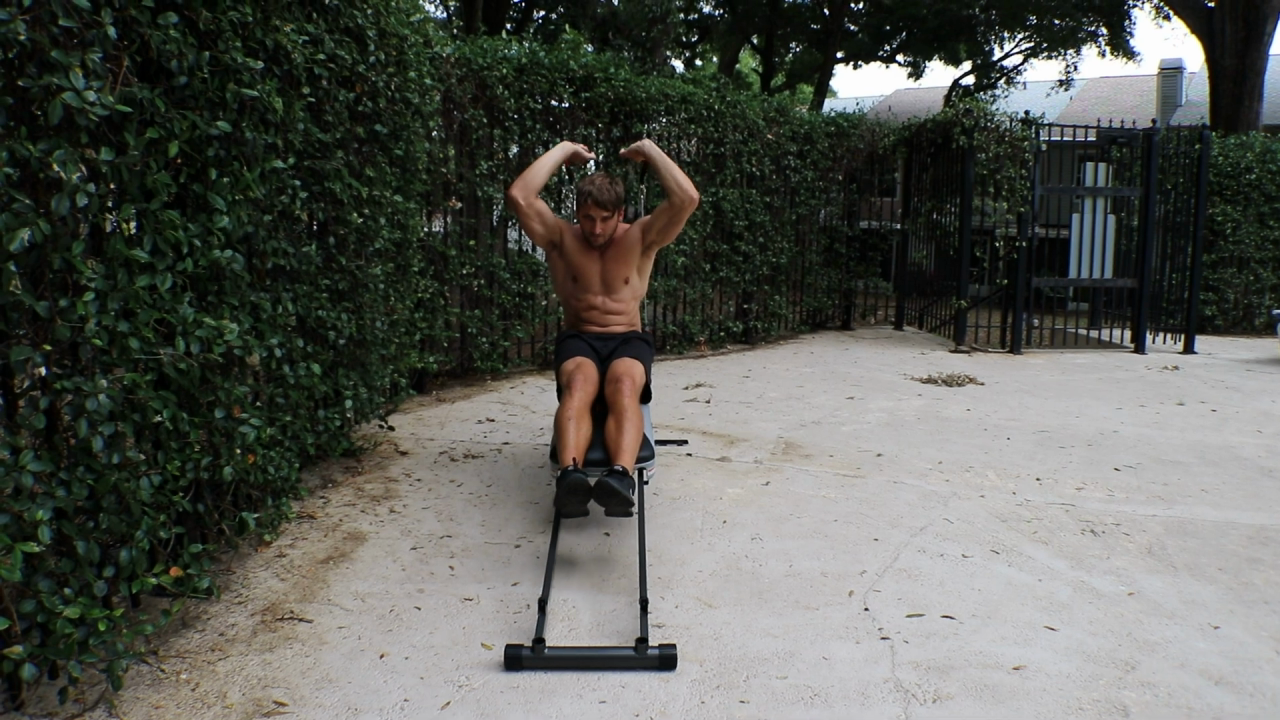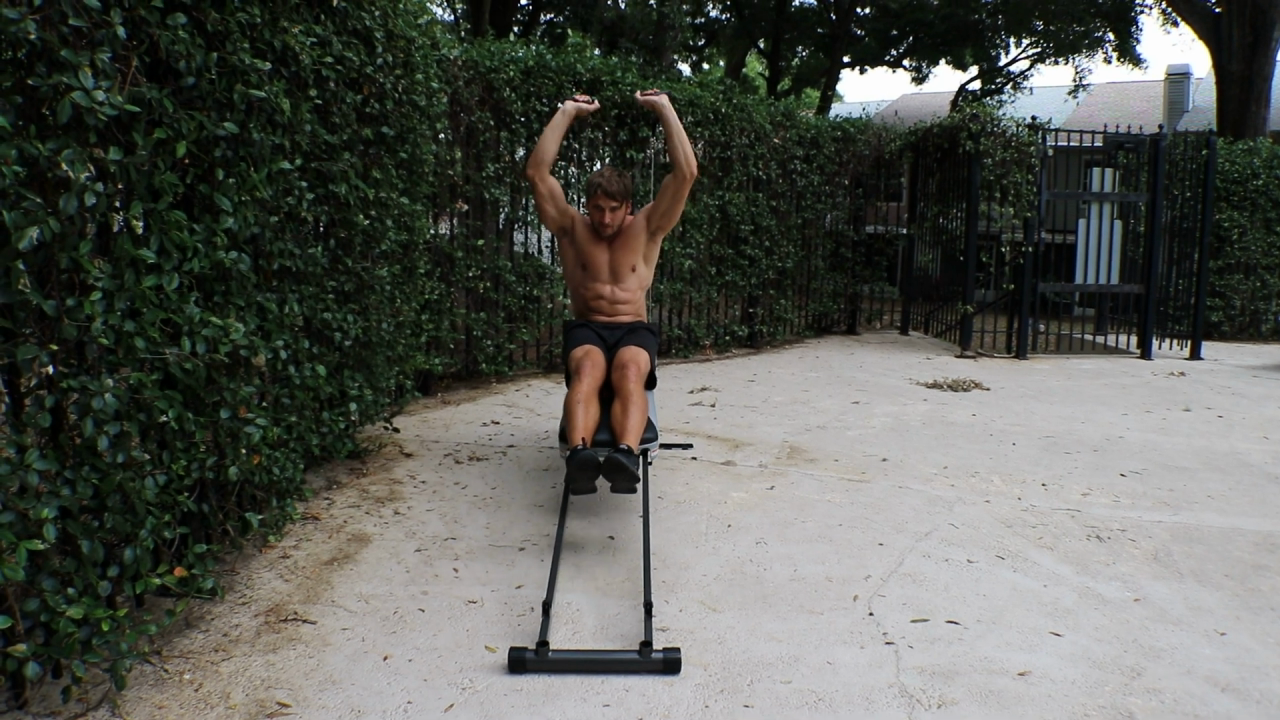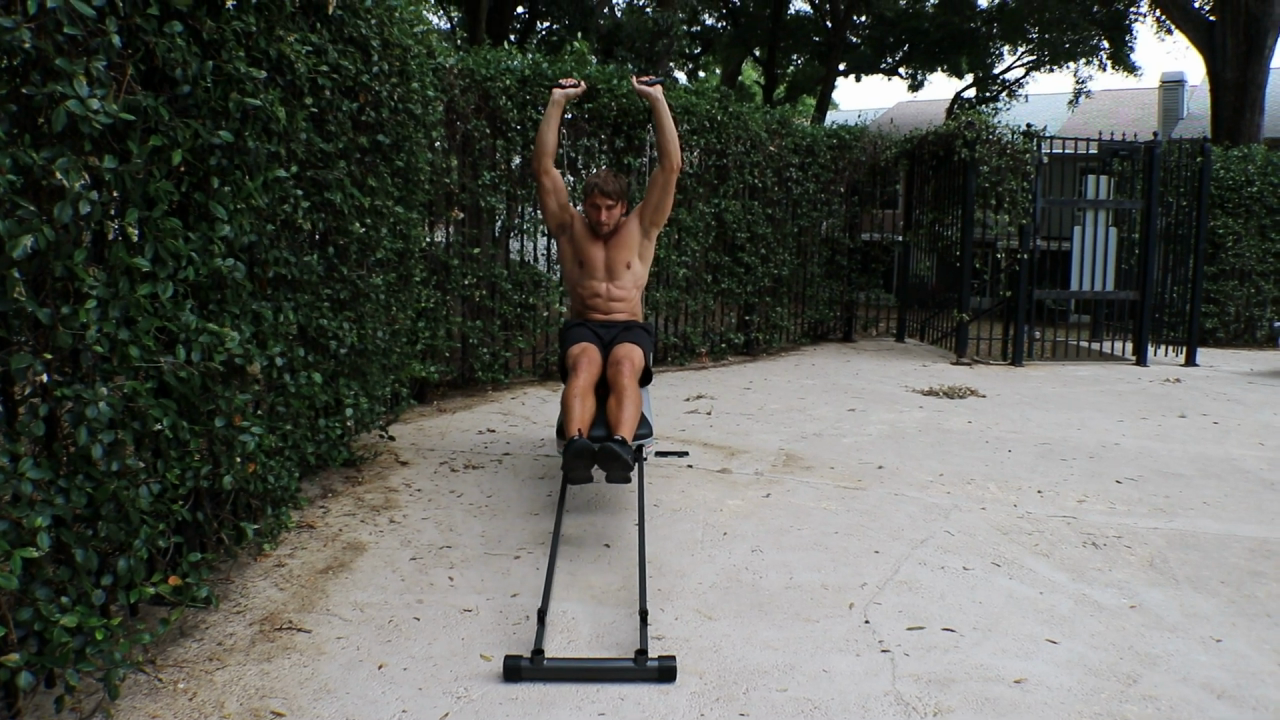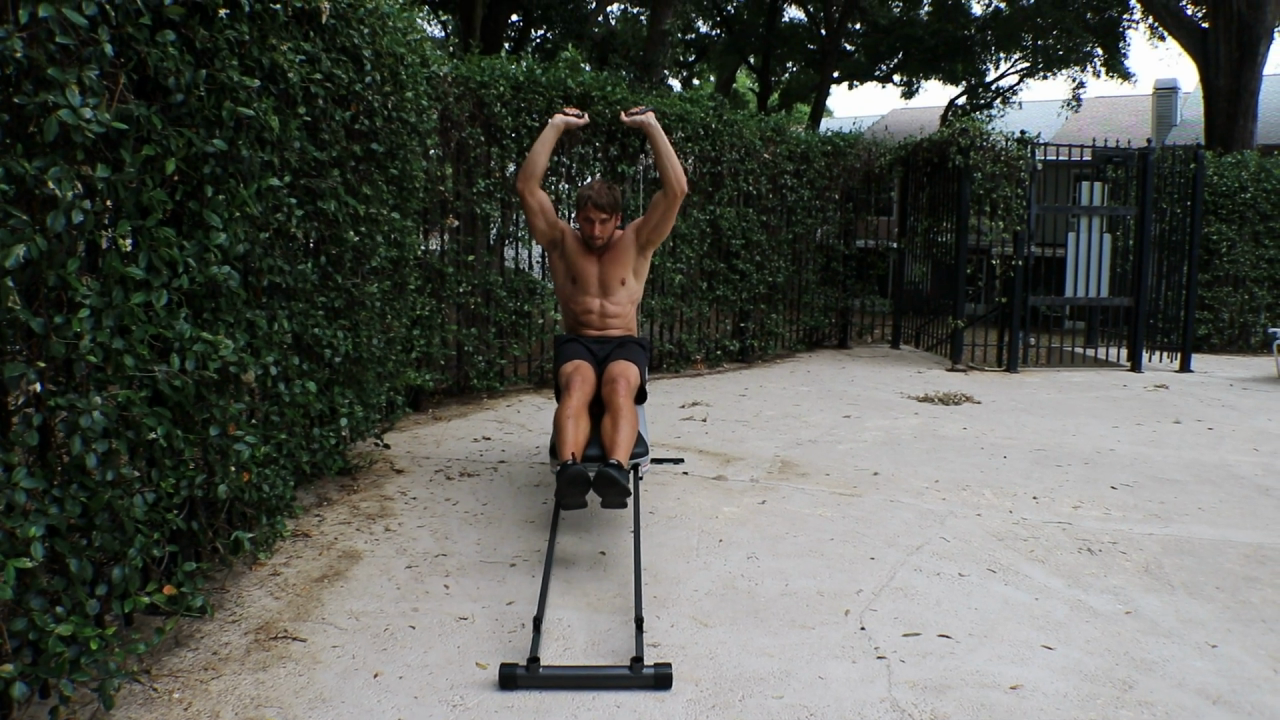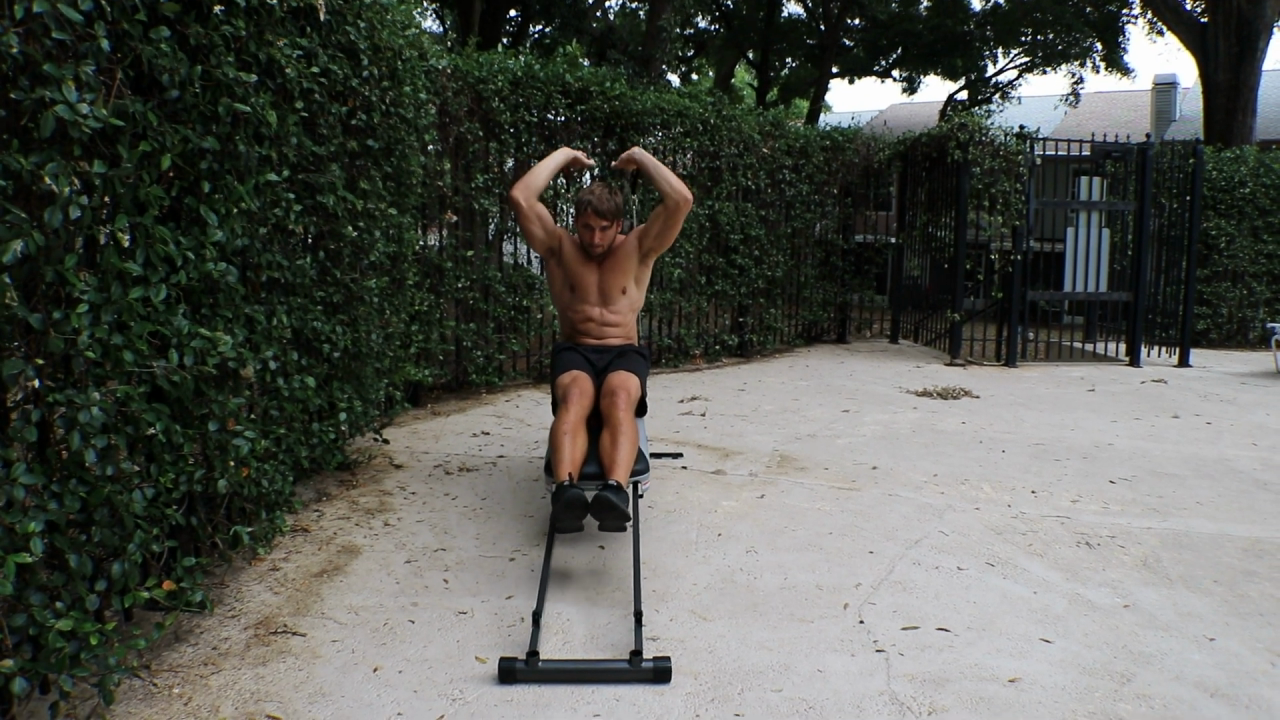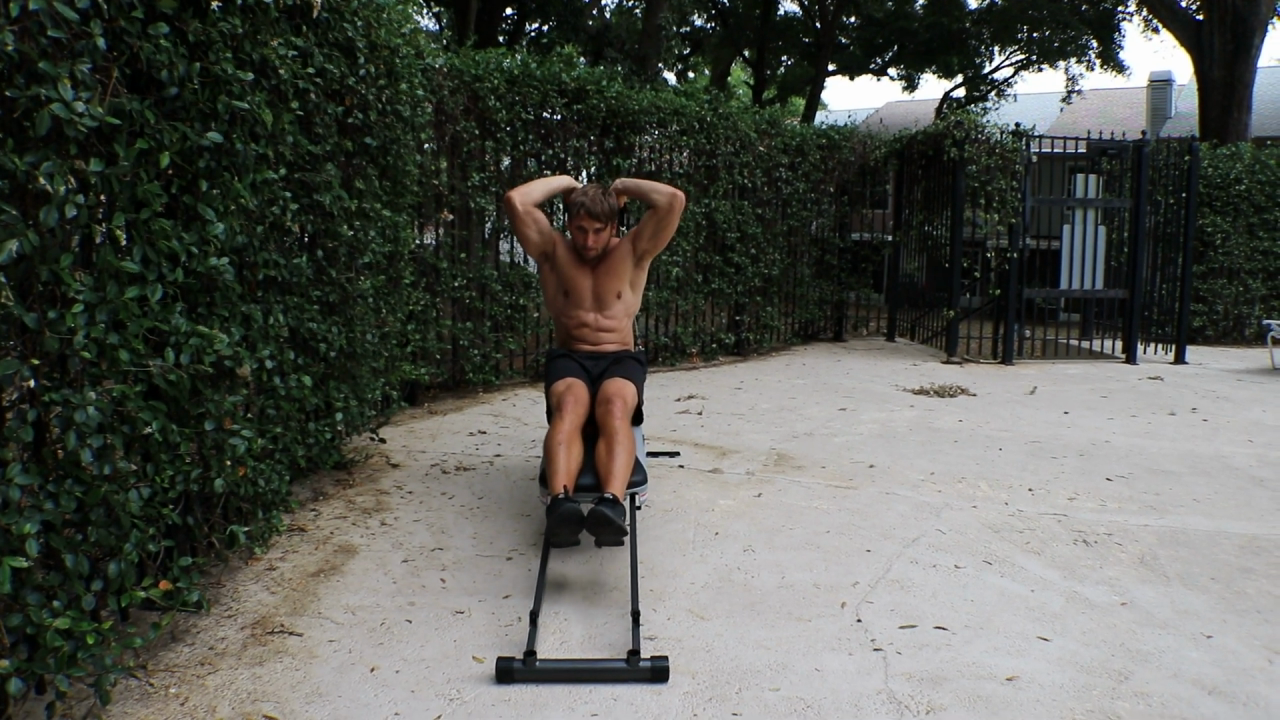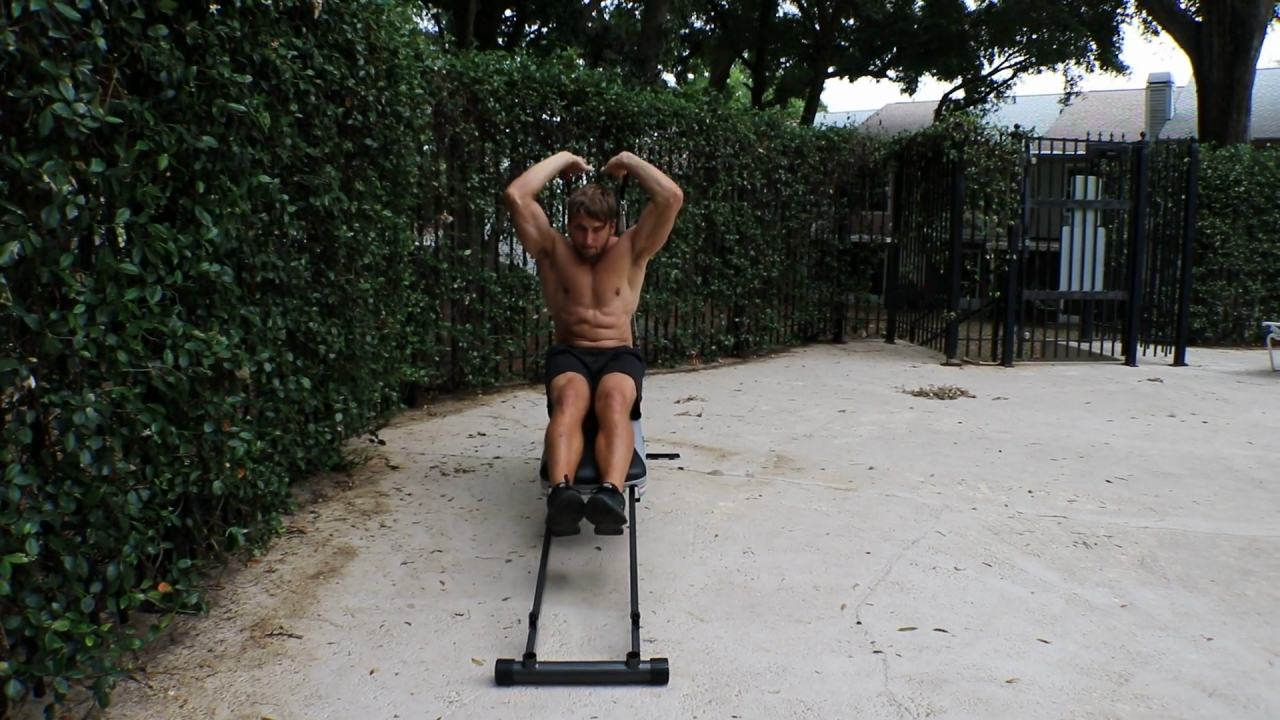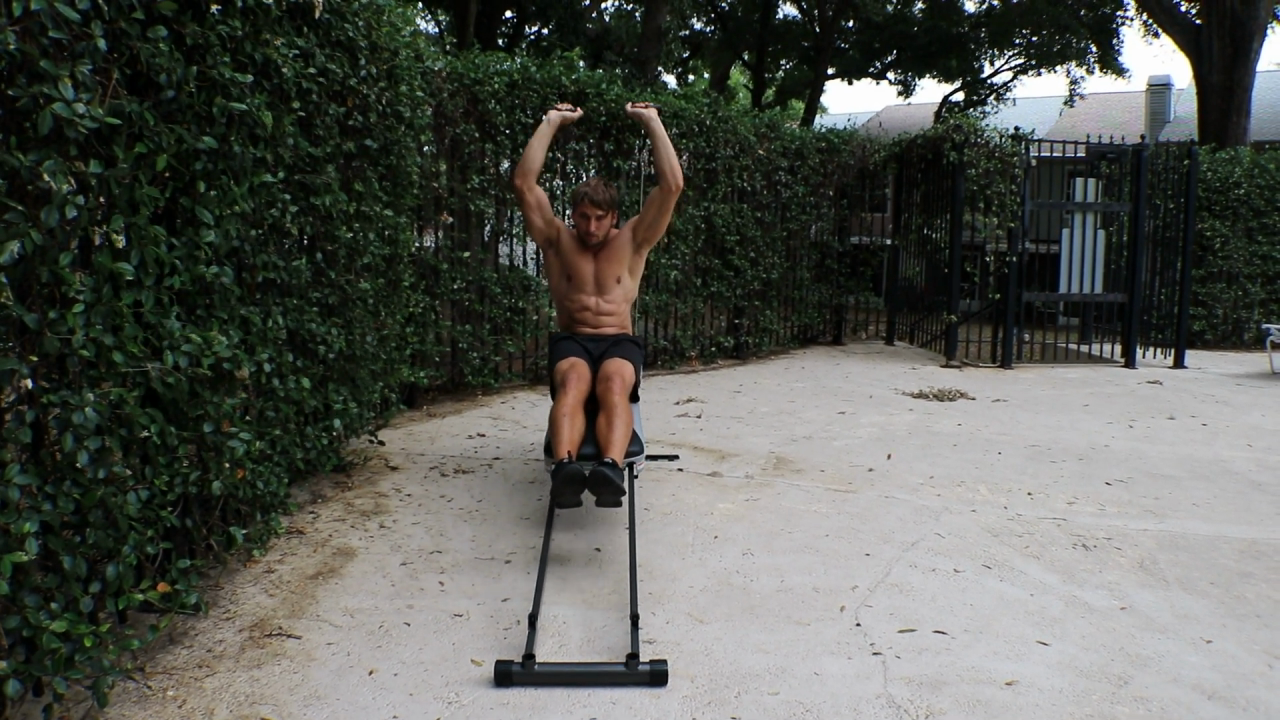
dt=0.4s
person 1, frame 1
left shoulder: (640, 238)
right shoulder: (561, 237)
left elbow: (688, 200)
right elbow: (518, 197)
left wrist: (650, 151)
right wrist: (563, 150)
left hip: (628, 339)
right hip: (578, 338)
left knee: (623, 385)
right knee: (579, 384)
left ankle: (621, 477)
right ankle: (569, 476)
person 1, frame 2
left shoulder: (647, 229)
right shoulder: (571, 228)
left elbow: (685, 174)
right elbow: (537, 174)
left wrist: (665, 108)
right wrist: (566, 112)
left hip: (635, 330)
right hip: (586, 329)
left knee: (628, 370)
right knee: (588, 369)
left ankle: (627, 457)
right ankle: (578, 455)
person 1, frame 3
left shoulder: (641, 229)
right shoulder: (569, 229)
left elbow: (670, 167)
right elbow: (544, 168)
left wrist: (656, 100)
right wrist: (557, 102)
left hip: (630, 329)
right hip: (582, 328)
left knee: (622, 367)
right knee: (584, 366)
left ankle: (621, 447)
right ankle: (576, 446)
person 1, frame 4
left shoulder: (637, 242)
right shoulder: (561, 242)
left elbow: (676, 190)
right elbow: (526, 188)
left wrist: (651, 125)
right wrist: (556, 124)
left hip: (625, 344)
right hip: (576, 344)
left knee: (618, 385)
right knee: (577, 384)
left ankle: (616, 471)
right ankle: (569, 470)
person 1, frame 5
left shoulder: (638, 248)
right shoulder: (558, 246)
left elbow: (681, 200)
right elbow: (519, 198)
left wrist: (638, 156)
right wrist: (564, 155)
left hip: (625, 353)
right hip: (574, 352)
left knee: (618, 399)
right knee: (574, 398)
left ankle: (615, 491)
right ankle: (565, 491)
person 1, frame 6
left shoulder: (633, 251)
right shoulder: (553, 250)
left elbow: (673, 200)
right elbow: (514, 201)
left wrist: (623, 186)
right wrist: (565, 183)
left hip: (621, 359)
right hip: (568, 358)
left knee: (614, 408)
right knee: (569, 406)
left ankle: (612, 505)
right ankle: (560, 503)
person 1, frame 7
left shoulder: (631, 250)
right shoulder: (553, 250)
left elbow: (671, 199)
right elbow: (515, 197)
left wrist: (630, 161)
right wrist: (561, 159)
left hip: (620, 355)
right hip: (568, 353)
left knee: (613, 401)
right knee: (570, 399)
left ankle: (611, 494)
right ankle: (560, 493)
person 1, frame 8
left shoulder: (633, 242)
right shoulder: (557, 240)
left elbow: (671, 187)
right elbow: (524, 185)
left wrist: (651, 121)
right wrist: (551, 122)
left hip: (620, 342)
right hip: (570, 341)
left knee: (613, 383)
right knee: (573, 382)
left ankle: (611, 470)
right ankle: (564, 469)
